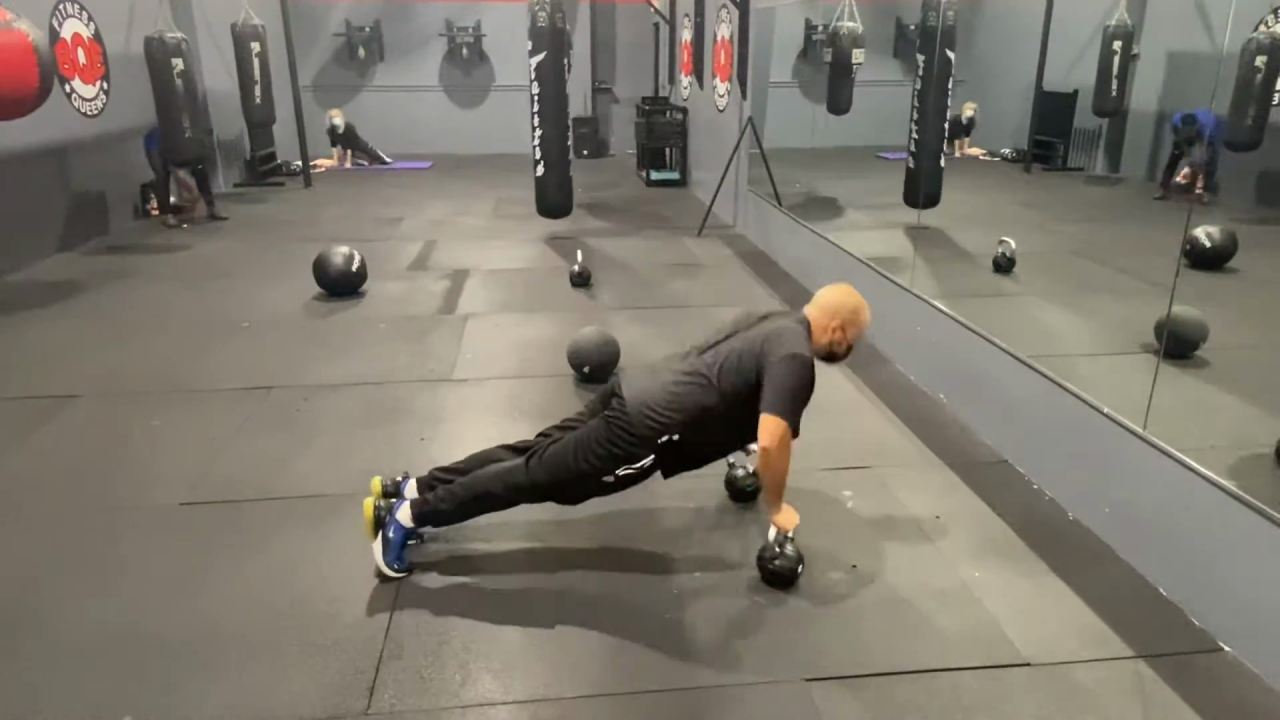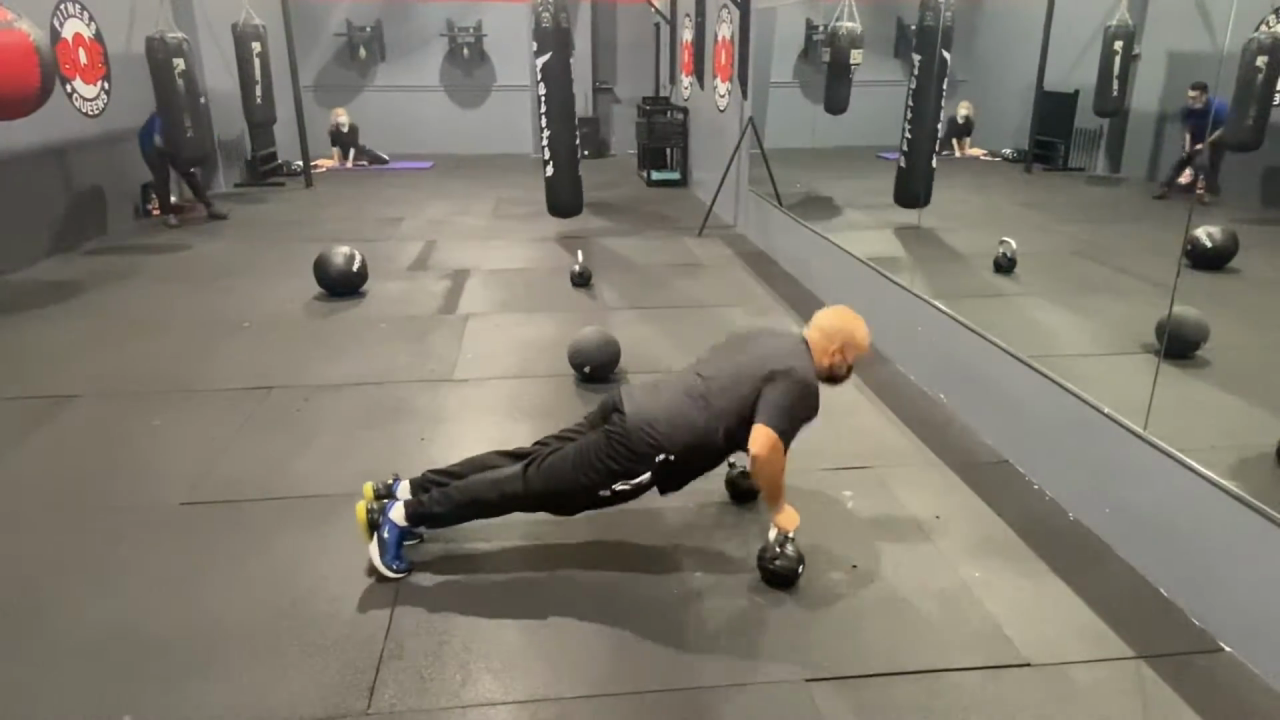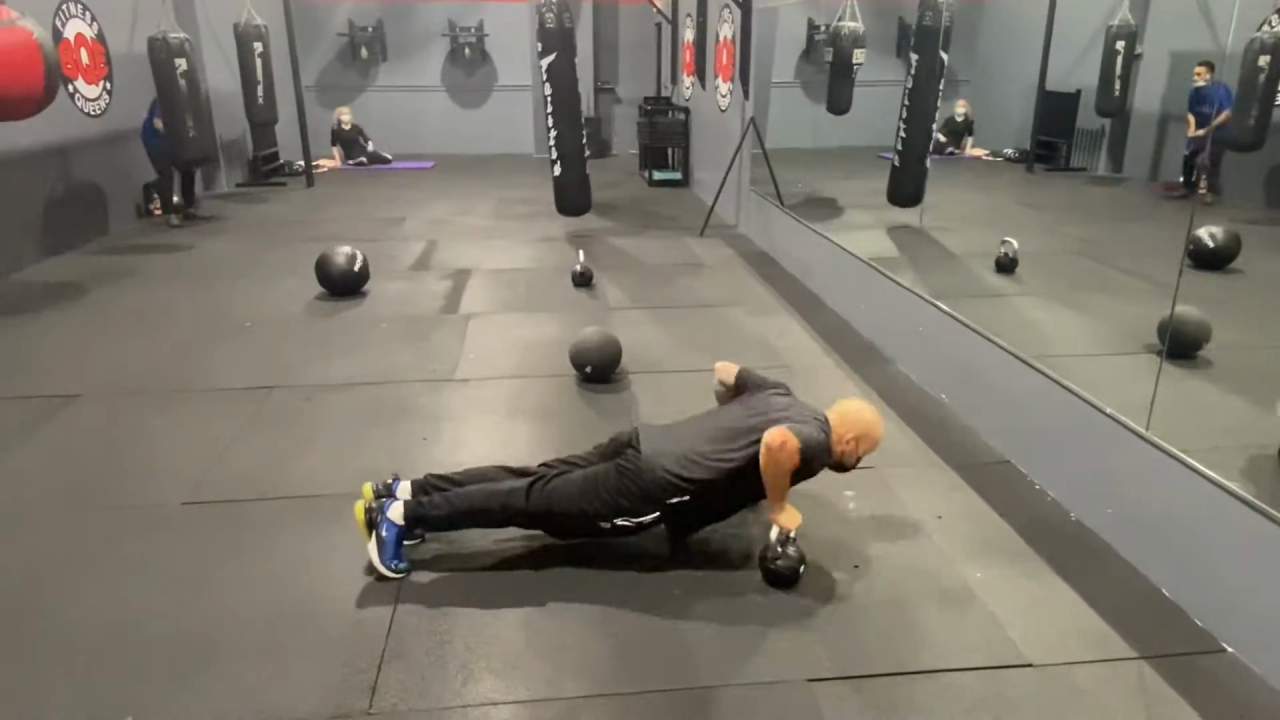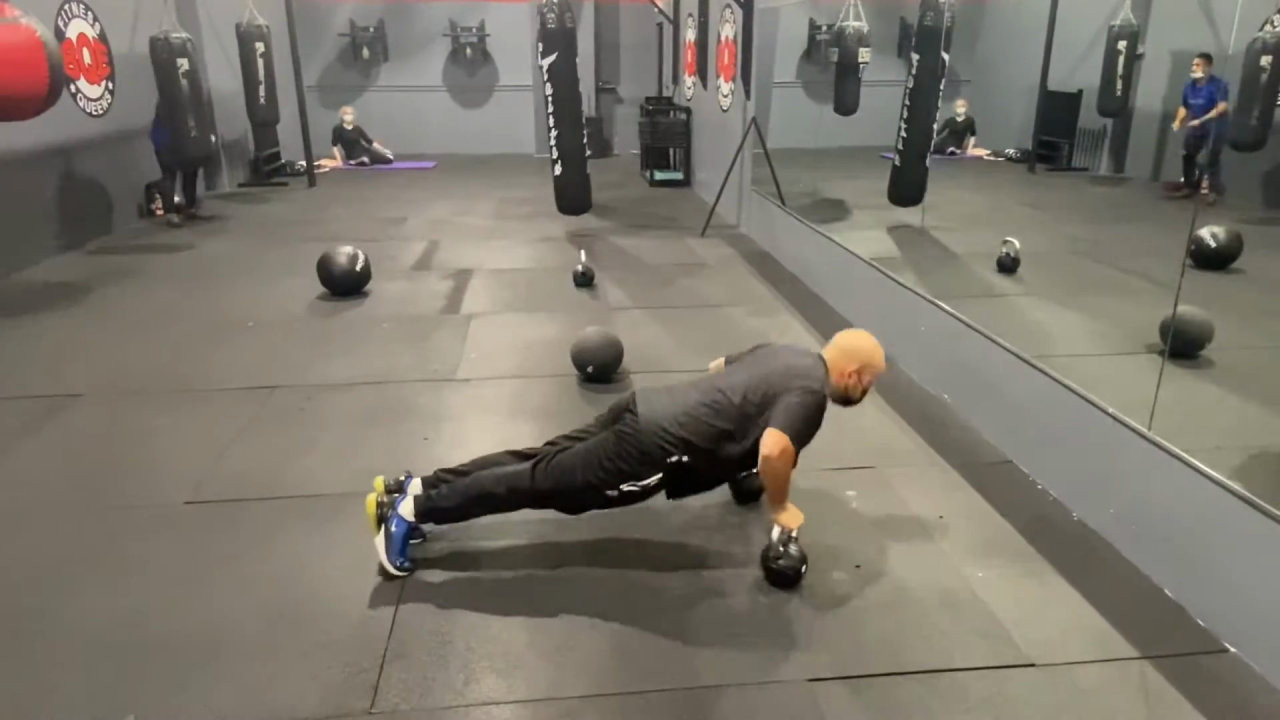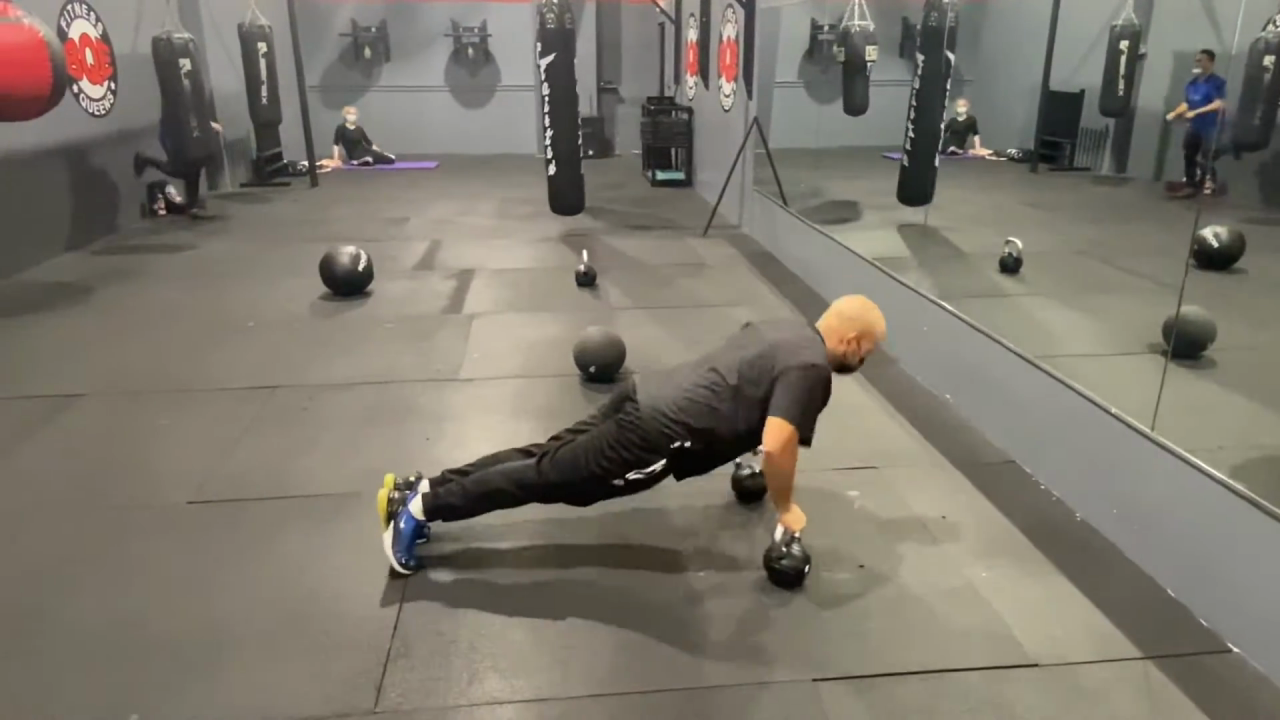
dt=0.3s
person 1, frame 1
left shoulder: (773, 321)
right shoulder: (795, 359)
right elbow: (774, 442)
left wrist: (737, 435)
right wrist: (777, 508)
left hip: (634, 394)
right hip: (644, 432)
left knee: (529, 457)
right knee: (536, 478)
left ankle: (408, 490)
right ankle: (410, 515)
person 1, frame 2
left shoulder: (773, 340)
right shoulder: (799, 381)
right elbow: (764, 448)
left wrist: (730, 437)
right wrist: (778, 509)
left hip: (632, 407)
right hip: (643, 448)
left knee: (527, 466)
right knee: (533, 487)
left ankle: (403, 491)
right ankle: (404, 514)
person 1, frame 3
left shoulder: (785, 400)
right shoulder: (813, 440)
left elbow: (725, 369)
right elbow: (777, 445)
right wrist: (778, 507)
left hip: (644, 445)
right hip: (649, 486)
left knee: (533, 483)
right knee: (535, 504)
left ankle: (402, 492)
right ankle: (403, 512)
person 1, frame 4
left shoulder: (789, 356)
right shoulder: (811, 393)
right elbow: (773, 450)
right wrist: (780, 508)
left hip: (645, 410)
right hip: (652, 450)
left knee: (536, 467)
right knee: (540, 484)
left ankle: (412, 487)
right ankle: (413, 509)
person 1, frame 5
left shoulder: (786, 330)
right shoulder: (810, 370)
right elbow: (776, 439)
left wrist: (738, 427)
right wrist: (784, 507)
left hip: (646, 397)
right hip: (654, 436)
left knee: (539, 461)
right knee: (546, 477)
left ankle: (424, 490)
right ankle: (419, 509)
